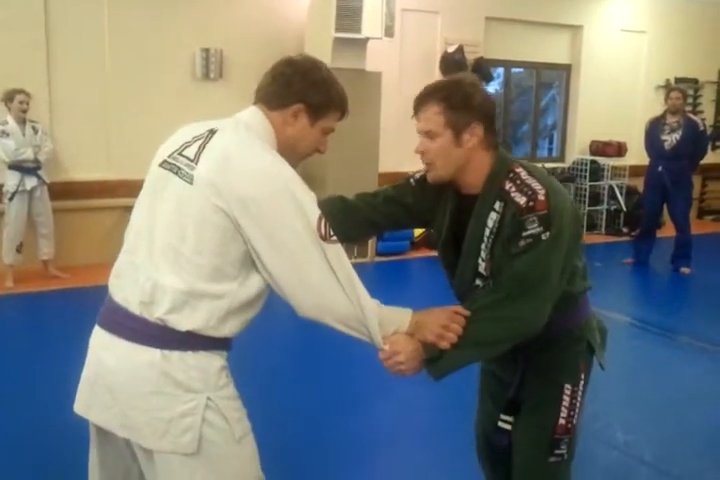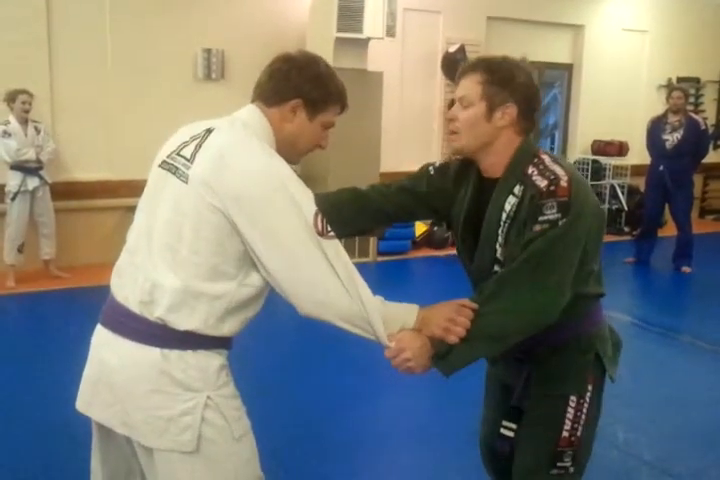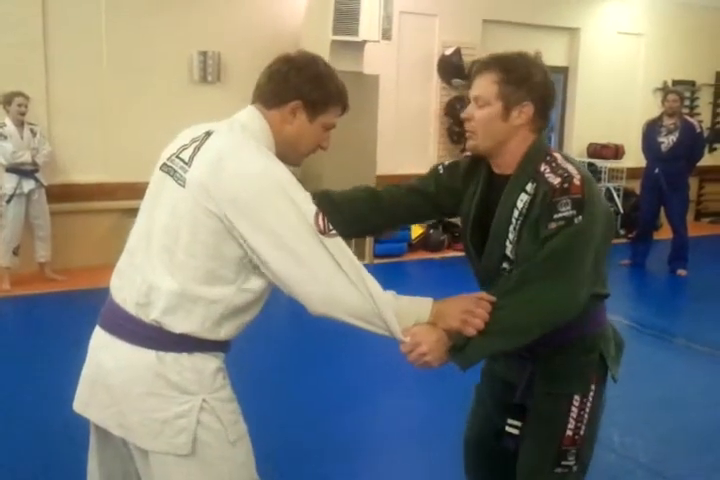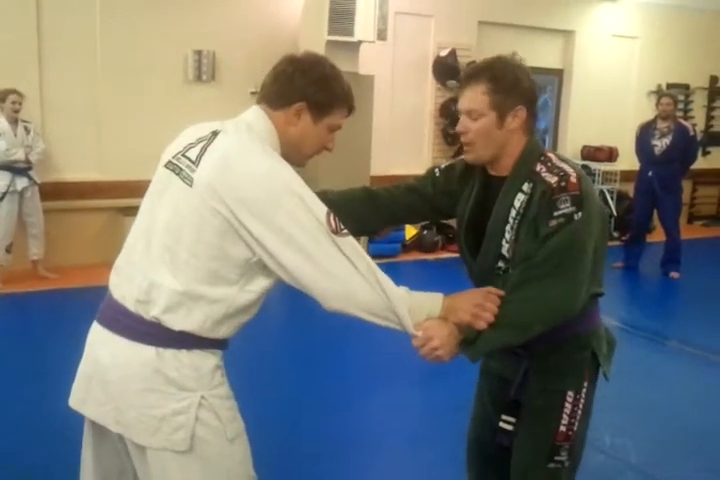
dt=0.3s
person 1, frame 1
left shoulder: (189, 137)
right shoulder: (263, 174)
right elbow: (319, 288)
right wrist: (408, 323)
left hip: (113, 346)
right hip: (174, 373)
person 1, frame 2
left shoulder: (192, 137)
right shoulder: (259, 171)
right elbow: (320, 286)
right wrist: (414, 319)
left hip: (116, 344)
right hip: (175, 371)
person 1, frame 3
left shoulder: (196, 140)
right shoulder: (254, 173)
right elbow: (326, 282)
right wrist: (429, 313)
left hip: (115, 348)
right hip: (170, 373)
person 1, frame 4
left shoulder: (199, 138)
right shoulder: (261, 175)
right elbow: (339, 277)
right wrist: (440, 308)
left hip: (113, 343)
right hip: (168, 370)
person 2, frame 1
left shoulder: (537, 203)
right shoulder: (440, 187)
left elbow: (520, 308)
right elbow: (371, 211)
left wrist: (428, 347)
left hip: (556, 345)
right hip: (504, 343)
person 2, frame 2
left shoulder: (557, 192)
right shoulder: (462, 175)
left elbow: (531, 298)
right elbow: (382, 202)
left wrist: (437, 345)
left hip: (566, 355)
right hip: (511, 349)
person 2, frame 3
left shoulder: (566, 191)
right shoulder: (472, 172)
left elbow: (551, 297)
right elbow: (392, 204)
left wrist: (454, 337)
right wrist: (310, 206)
left hip: (568, 355)
right hip: (511, 347)
person 2, frame 4
left shoulder: (563, 191)
right shoulder: (466, 176)
left elbow: (555, 294)
right elbow: (388, 204)
left wrist: (464, 331)
left hip: (561, 354)
right hip: (505, 345)
person 3, frame 1
left shoulder: (36, 127)
left elbow: (48, 149)
left wrist: (36, 158)
right wrist: (33, 153)
left hip: (37, 179)
right hip: (17, 181)
left knee: (45, 223)
left ankle: (49, 265)
person 3, frame 2
left shoulder: (39, 127)
left elbow: (50, 149)
left wrist: (39, 159)
right wrist: (35, 154)
left hip: (39, 179)
right hip: (19, 180)
left knee: (47, 223)
left ankle: (50, 265)
person 3, frame 3
left shoulder: (34, 129)
left elbow: (46, 152)
left wrist: (35, 161)
right wrist: (30, 156)
left hip: (34, 181)
left knee: (42, 226)
left ankle: (45, 268)
person 3, frame 4
left shoulder: (28, 127)
left elbow: (39, 149)
left wrist: (27, 159)
right wrist: (23, 154)
left hip: (28, 179)
left knee: (35, 223)
left ankle: (38, 266)
person 4, frame 1
left shoulder: (694, 124)
right shoulder: (654, 123)
left elbow: (701, 149)
left wrist: (686, 167)
right wrist: (659, 163)
left hip: (680, 179)
right hip: (655, 175)
left knee: (681, 221)
right knee: (648, 218)
left ankle: (682, 262)
right ankle: (639, 256)
person 4, frame 2
left shoulder: (696, 123)
right shoulder: (655, 122)
left elbow: (702, 148)
left wrist: (687, 166)
right wrist: (660, 162)
left hip: (681, 178)
right hip: (657, 175)
left knee: (682, 220)
right knee: (649, 217)
left ankle: (683, 261)
right ankle: (641, 255)
person 4, frame 3
left shoulder: (691, 126)
right shoulder: (651, 125)
left elbow: (698, 151)
left wrist: (683, 169)
right wrist: (656, 165)
left hip: (676, 181)
right hip: (652, 177)
left knee: (678, 223)
right knee: (645, 220)
left ankle: (678, 264)
right ankle: (637, 258)
person 4, frame 4
left shoulder: (684, 129)
right shoulder: (644, 128)
left elbow: (691, 154)
left wrist: (676, 172)
right wrist: (649, 168)
left hip: (669, 184)
right hip: (646, 180)
left knee: (671, 226)
right knee: (638, 222)
left ankle: (671, 266)
right ankle: (630, 260)
